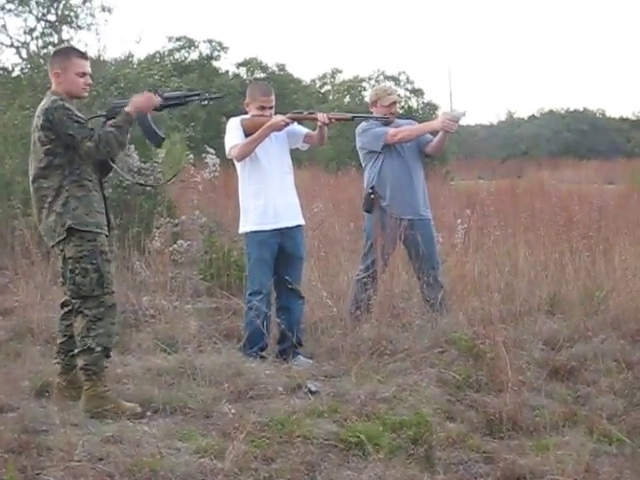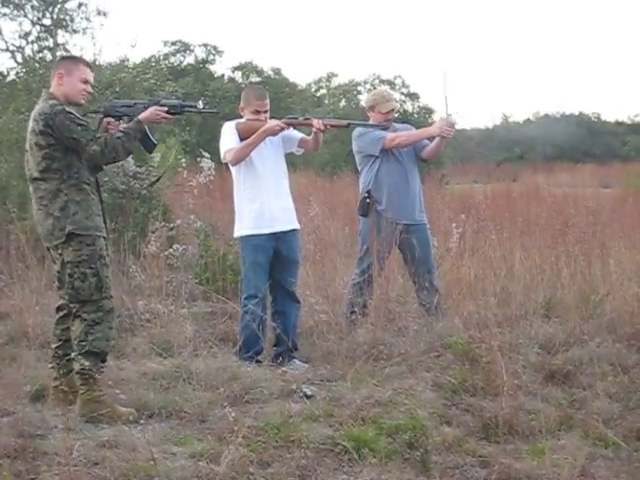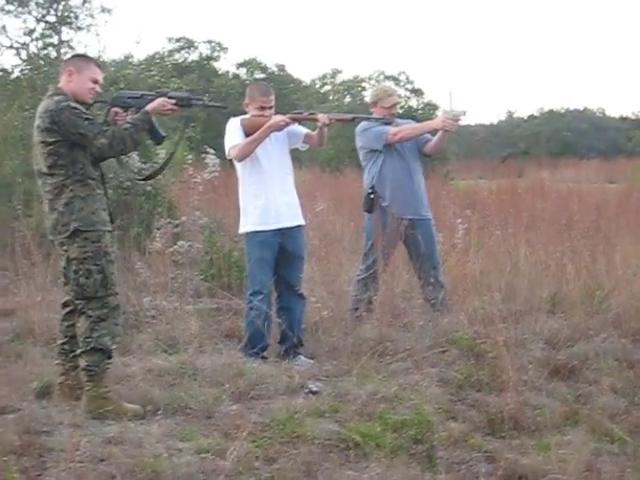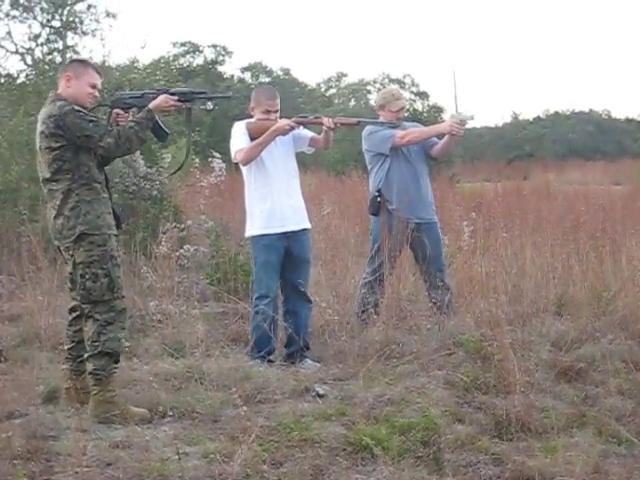
dt=0.3s
person 1, frame 1
left shoulder: (56, 111)
right shoulder: (56, 110)
left elbow: (90, 167)
right elbow: (98, 149)
left wrist: (111, 133)
right wrist: (128, 115)
left hip: (68, 221)
right hip: (77, 222)
left knee: (76, 301)
right knee: (98, 302)
left ankle: (68, 379)
right ankle: (95, 393)
person 1, frame 2
left shoulder: (46, 114)
right shoulder: (57, 113)
left elbow: (84, 162)
right elbow: (101, 151)
left wrist: (104, 136)
right wrist: (140, 122)
left hip: (62, 226)
right hip: (76, 225)
left knee: (71, 305)
right knee: (96, 307)
left ankle: (64, 384)
right ankle: (90, 397)
person 1, frame 3
left shoulder: (53, 109)
right shoulder: (63, 109)
left elbow: (91, 151)
right elbow: (109, 144)
left wrist: (114, 126)
right wrist: (147, 113)
left hip: (70, 221)
right hip: (82, 221)
left knee: (79, 301)
right knee: (101, 303)
left ankle: (70, 379)
right ankle: (96, 393)
person 1, frame 4
left shoulder: (53, 114)
right shoulder: (65, 114)
left elbow: (96, 156)
right elbow: (115, 145)
left wrist: (115, 127)
right wrist: (150, 111)
left hip: (73, 226)
right hip: (88, 226)
left knee: (85, 306)
right knee: (107, 308)
left ankle: (77, 384)
right ankle: (103, 398)
person 2, frame 1
left shoulder: (284, 125)
right shoulder: (236, 125)
left elbow: (316, 141)
right elbow: (237, 154)
left wrist: (322, 127)
right wrist: (267, 128)
left hip: (291, 221)
right hip: (258, 224)
left knee: (291, 289)
right knee: (259, 291)
left ankle: (289, 349)
right ankle: (253, 353)
person 2, frame 2
left shoulder: (278, 129)
right shoulder: (232, 128)
left elbow: (311, 146)
right elbow: (232, 158)
left wrist: (317, 132)
right wrist: (263, 132)
left hip: (286, 225)
right hip: (254, 227)
left knee: (287, 293)
right knee: (254, 296)
left ankle: (284, 353)
right ankle: (249, 357)
person 2, frame 3
left shoulder: (283, 125)
right shoulder: (236, 125)
left elbow: (316, 142)
right elbow: (237, 154)
left wrist: (322, 127)
right wrist: (268, 128)
left hip: (291, 220)
right hip: (259, 224)
left knee: (293, 289)
right knee: (260, 292)
left ankle: (290, 349)
right ankle: (254, 353)
person 2, frame 4
left shoulder: (289, 129)
right shoulder: (242, 128)
left elbow: (322, 145)
right elbow: (243, 158)
left wrist: (327, 131)
right wrist: (273, 132)
left hip: (297, 224)
right hip: (265, 227)
left knee: (299, 293)
right knee: (266, 295)
left ankle: (297, 352)
right ankle: (260, 357)
person 3, frame 1
left shoulder: (410, 125)
right shoulder: (365, 130)
left elbow: (432, 149)
right elbow: (395, 137)
left wrist: (444, 131)
right wrist: (434, 124)
left hip: (418, 210)
right hip: (384, 211)
left knee: (429, 266)
right knee: (371, 266)
left ankle: (440, 314)
right ankle: (357, 316)
person 3, frame 2
left shoulder: (407, 130)
right shoulder: (362, 134)
left elbow: (427, 154)
right elbow: (393, 141)
left wrist: (441, 137)
right wrist: (431, 130)
left hip: (413, 214)
right hip: (379, 215)
left knee: (425, 270)
right knee: (366, 271)
left ankle: (436, 318)
right ankle: (353, 320)
person 3, frame 3
left shoulder: (409, 125)
right shoulder: (365, 130)
left elbow: (430, 149)
right elbow: (396, 136)
left wrist: (444, 131)
right wrist: (434, 123)
left hip: (417, 209)
right hip: (383, 210)
left knee: (430, 266)
right knee: (371, 266)
left ankle: (441, 315)
right ankle: (358, 316)
person 3, frame 4
left shoulder: (416, 128)
right shoulder: (372, 133)
left elbow: (437, 152)
right elbow: (403, 139)
left wrist: (450, 135)
right wrist: (441, 127)
left hip: (424, 212)
right hip: (390, 213)
left knee: (436, 269)
right knee: (377, 270)
left ankle: (448, 317)
right ankle: (364, 320)
